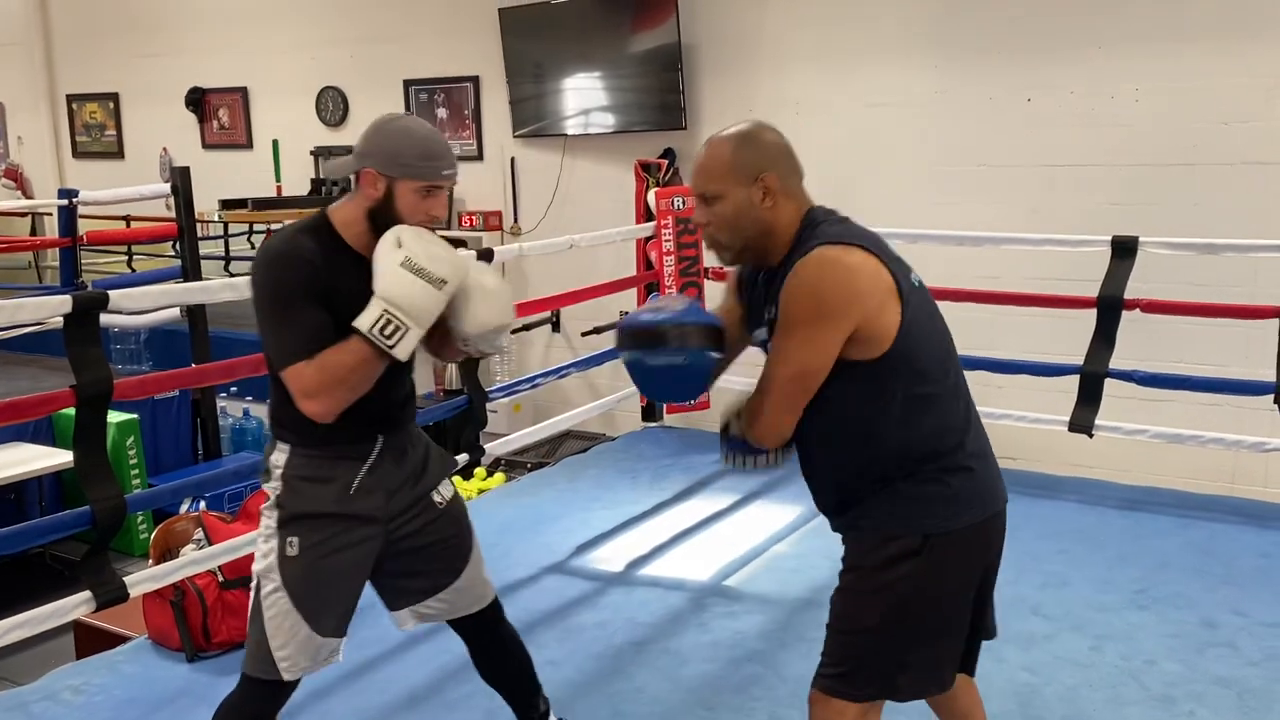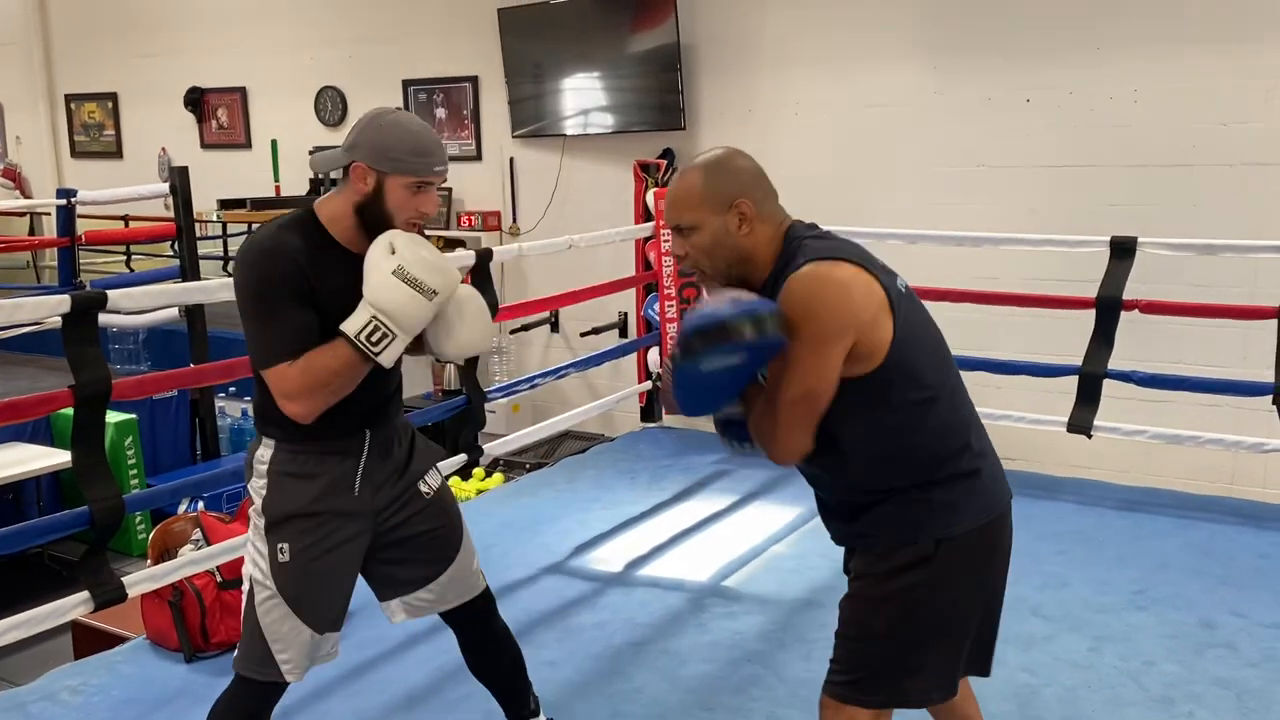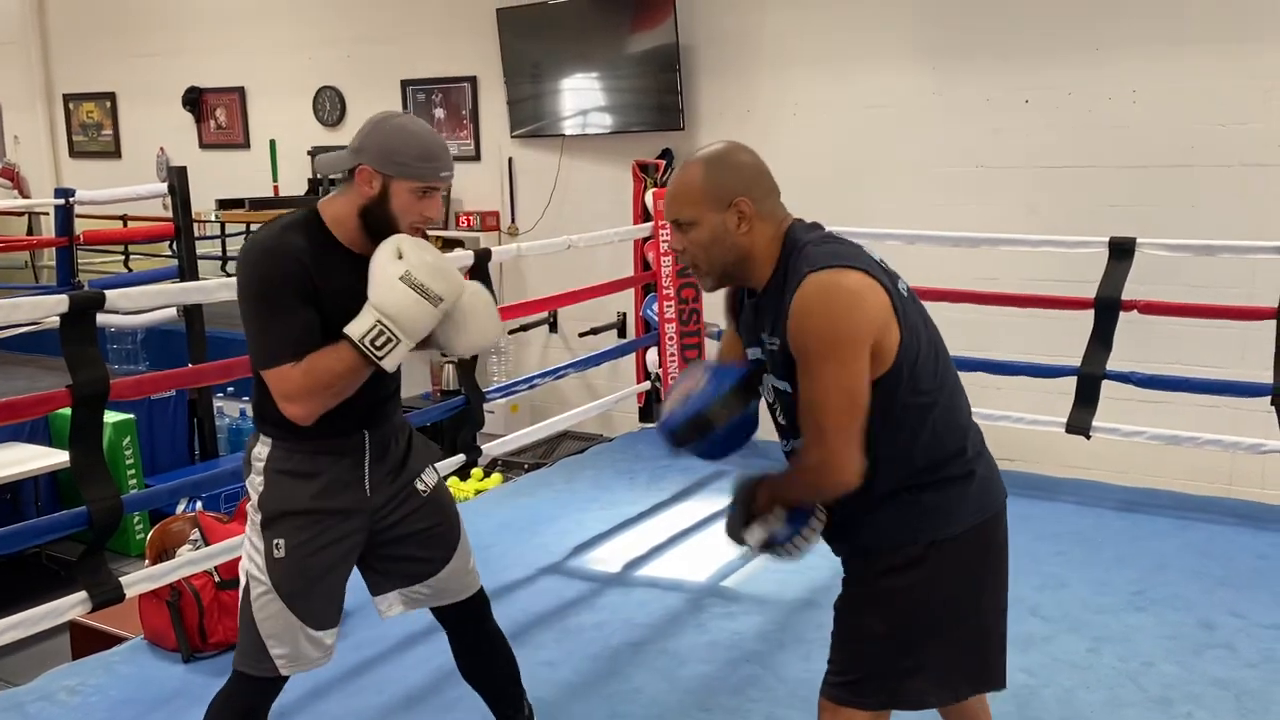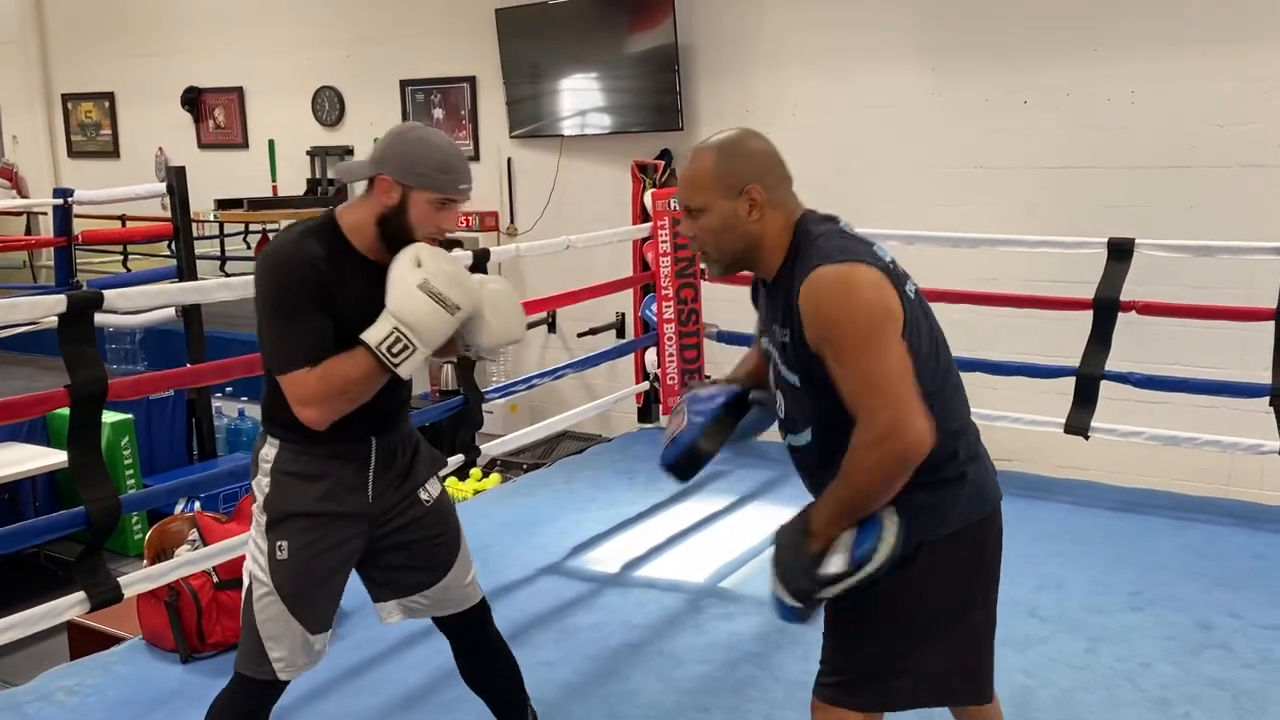
dt=0.1s
person 1, frame 1
left shoulder: (409, 247)
right shoulder: (291, 259)
left elbow: (443, 342)
right elbow: (318, 398)
left wrist: (472, 323)
right wrist: (394, 313)
left hip: (406, 461)
right hip: (319, 485)
left knee: (479, 615)
person 1, frame 2
left shoulder: (395, 241)
right shoulder: (275, 255)
right elbow: (299, 398)
left wrist: (446, 324)
right wrist: (381, 320)
left hip: (393, 453)
right hip: (304, 480)
left knee: (474, 608)
person 1, frame 3
left shoulder: (394, 243)
right shoulder: (277, 255)
right elbow: (298, 400)
left wrist: (450, 322)
right wrist: (384, 323)
left hip: (391, 451)
right hip: (301, 478)
left knee: (468, 609)
person 1, frame 4
left shoulder: (417, 252)
right shoulder: (297, 260)
left elbow: (437, 339)
right elbow: (313, 404)
left wrist: (478, 327)
right wrist: (403, 331)
left hip: (398, 459)
right hip: (308, 481)
left knee: (469, 616)
person 2, frame 1
left shoulder: (826, 269)
right shoulder: (766, 258)
left elbow: (769, 426)
left wrist: (735, 427)
left hip: (926, 511)
right hip: (950, 496)
right knee: (930, 653)
person 2, frame 2
left shoulder: (818, 284)
right shoulder: (755, 276)
left elbow: (783, 439)
left wrist: (740, 411)
left hip: (936, 519)
right hip: (929, 507)
right knee: (925, 660)
person 2, frame 3
left shoulder: (826, 293)
right shoulder: (751, 278)
left elbow: (835, 466)
right elbow: (729, 369)
left wrist: (762, 497)
left hip: (929, 520)
right hip: (925, 508)
right knee: (935, 662)
person 2, frame 4
left shoulder: (833, 283)
right shoulder: (778, 266)
left elbow: (900, 435)
right elbow: (780, 352)
left wrist: (818, 528)
right wrist: (726, 396)
left hip: (925, 516)
right hip: (939, 504)
right knee: (954, 655)
